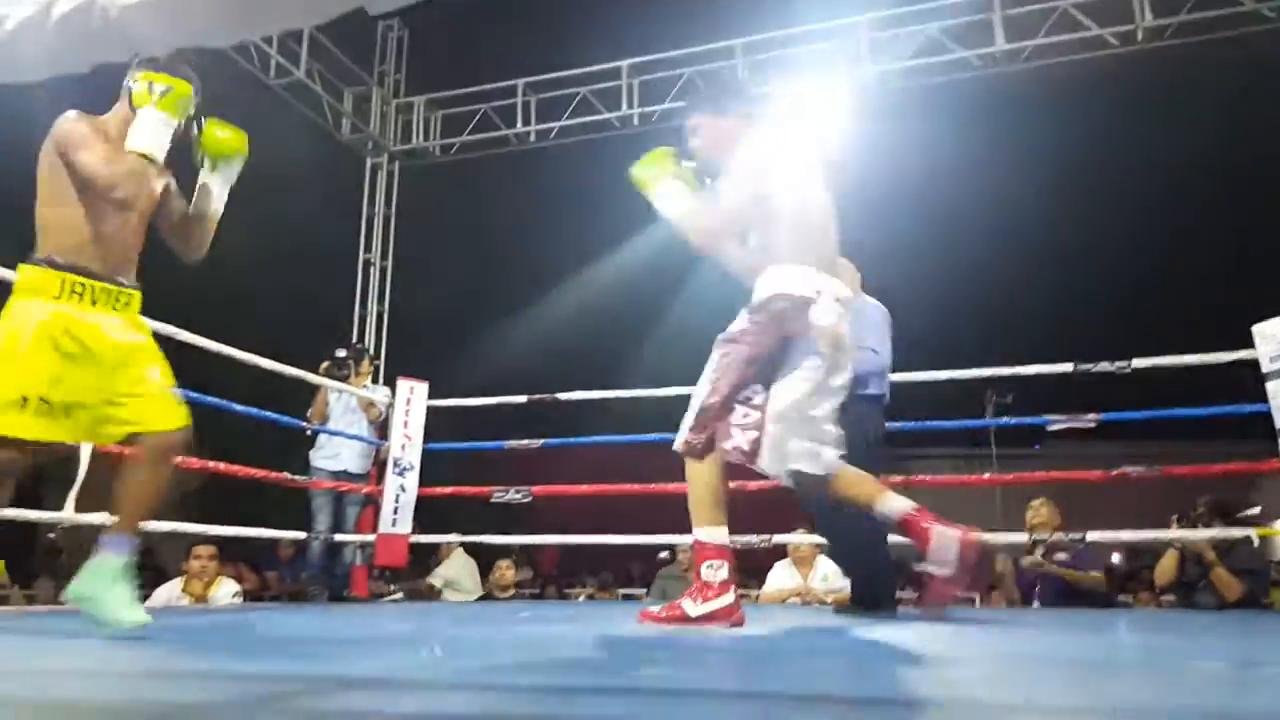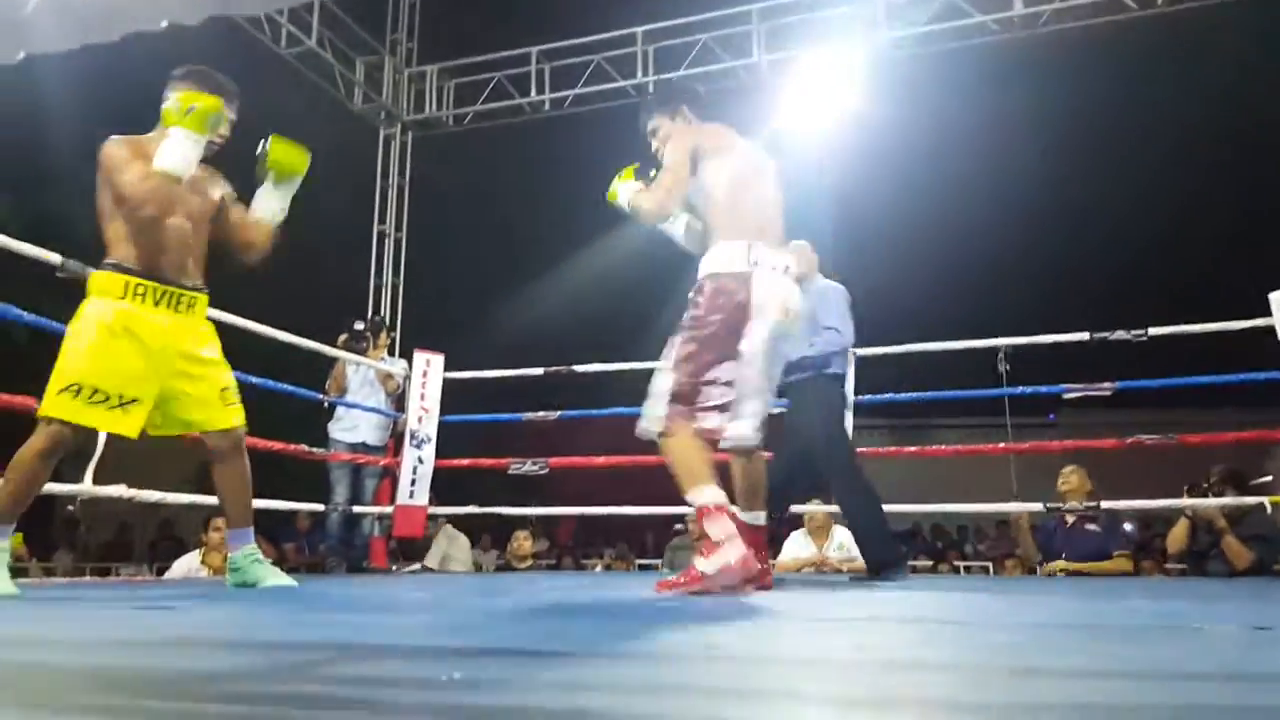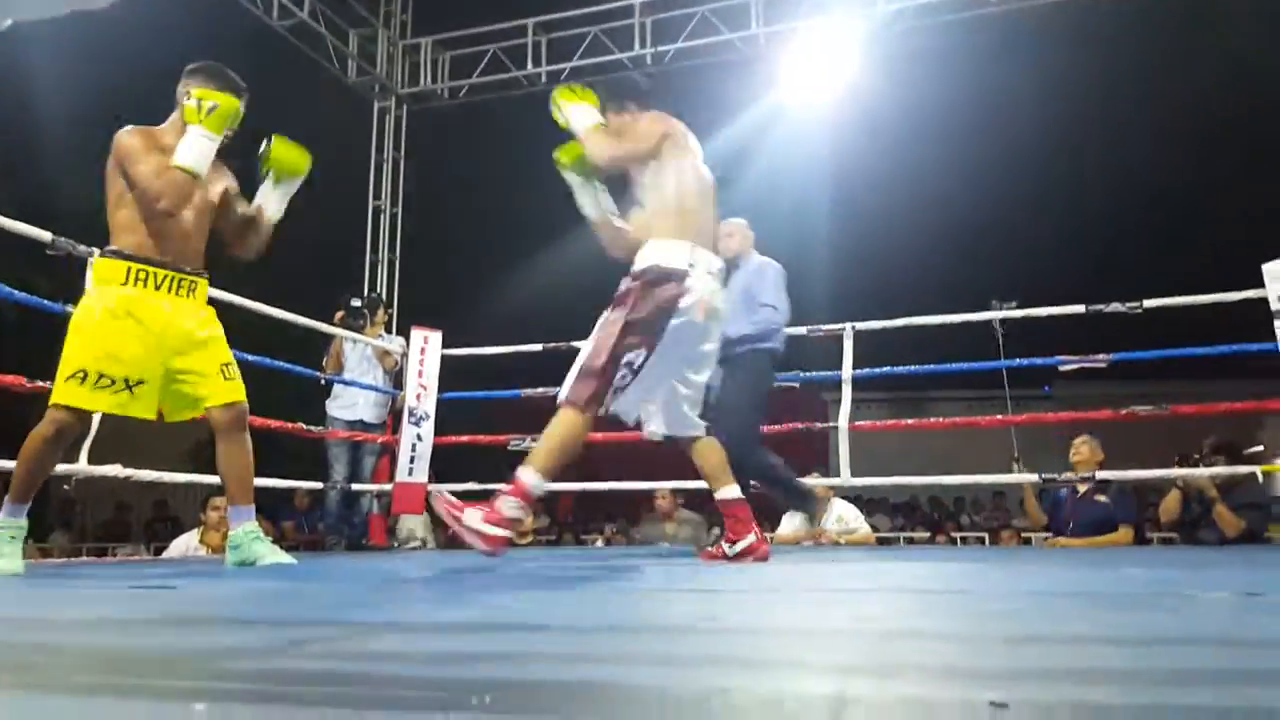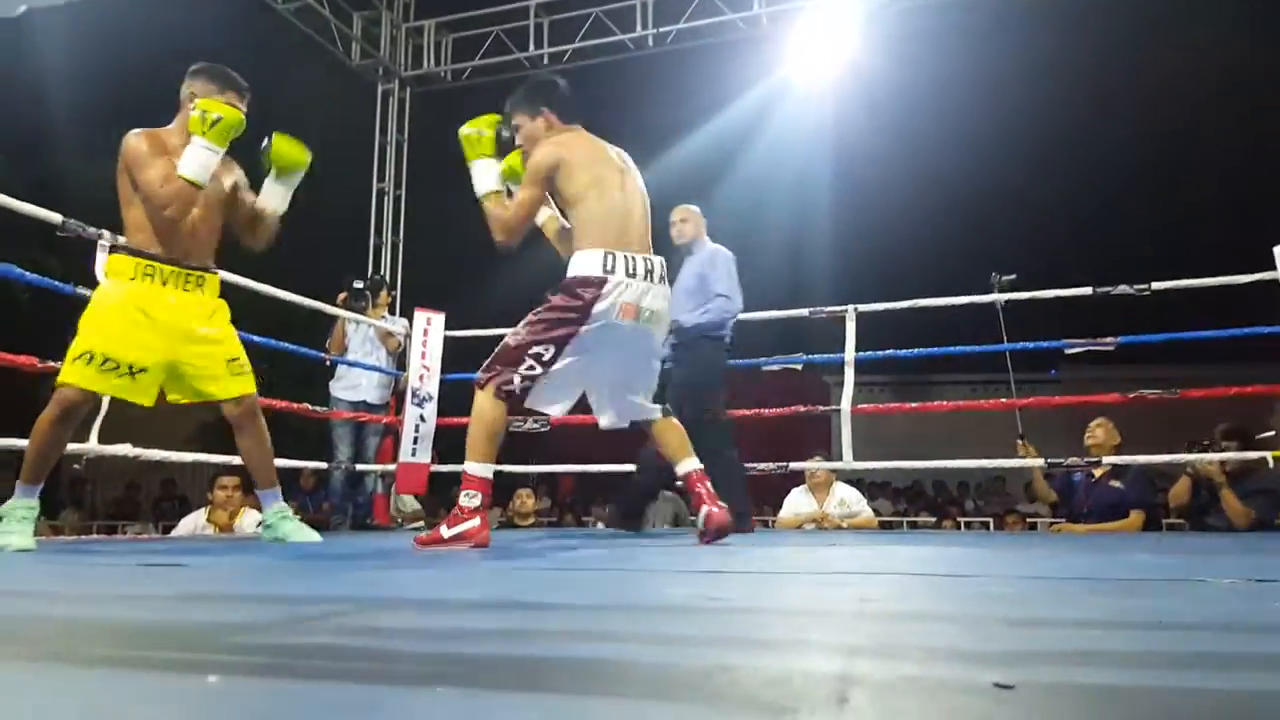
dt=0.3s
person 1, frame 1
left shoulder: (156, 173)
right shoulder: (74, 130)
left elbow: (193, 247)
right elbow: (119, 187)
left wrist: (223, 170)
right wrist: (157, 120)
left hip: (120, 321)
right hip: (54, 307)
left knee: (167, 438)
left ankle: (103, 573)
person 1, frame 2
left shoulder: (212, 184)
right shoulder: (121, 151)
left elbow: (254, 248)
right elbow: (147, 208)
left wrist: (280, 186)
right wrist: (184, 137)
left hip: (187, 323)
right hip: (121, 311)
left knee: (229, 438)
right knee: (58, 431)
left ankle: (243, 556)
person 1, frame 3
left shoulder: (220, 175)
right shoulder: (133, 139)
left elbow: (247, 245)
right elbow: (165, 200)
left wrist: (283, 185)
right wrist: (203, 135)
left hip: (189, 307)
right hip: (123, 296)
left knee: (232, 412)
right knee: (64, 418)
left ankle: (244, 536)
person 1, frame 4
left shoulder: (227, 170)
right shoulder: (141, 143)
left elbow: (258, 237)
right elbow: (168, 206)
left wrist: (283, 181)
right wrist: (205, 145)
left hip: (199, 302)
right hip: (135, 291)
left knee: (245, 406)
right knee: (70, 399)
left ankle: (275, 515)
person 2, frame 1
left shoulder: (755, 149)
right shoulder: (790, 165)
left elbow: (709, 227)
left wrist: (663, 185)
right wrist: (691, 209)
left hip: (789, 304)
right hip: (824, 313)
left knee: (703, 439)
right knee: (808, 458)
left ankle: (712, 593)
right ankle: (936, 540)
person 2, frame 2
left shoulder: (693, 138)
right shoulder: (747, 157)
left elbow: (656, 206)
left wrist: (627, 189)
right wrist: (673, 219)
left hip: (735, 281)
right hip: (771, 286)
left knee: (677, 415)
right knee: (737, 429)
left ankle: (722, 547)
right ankle: (752, 559)
person 2, frame 3
left shoulder: (658, 126)
right shoulder: (661, 176)
left elbow: (605, 154)
right elbow: (623, 246)
left wrist: (581, 115)
right wrist: (587, 184)
left hip: (665, 279)
right hip: (700, 291)
left knee: (584, 398)
right knee: (681, 422)
left ankle: (499, 516)
right ankle: (745, 534)
person 2, frame 4
left shoulder: (551, 151)
right shoulder: (616, 157)
left elbow: (506, 233)
left wrist: (482, 160)
right wrist: (535, 196)
left hip: (598, 286)
right hip: (650, 292)
left knee: (495, 381)
right knee: (640, 409)
left ankle: (468, 516)
right ankle: (707, 501)
person 3, frame 1
left shoulder: (867, 310)
right shoulder: (845, 317)
left elbow: (875, 359)
left hip: (859, 411)
right hip: (847, 412)
left knee: (848, 502)
right knee: (831, 501)
left ankle: (876, 592)
person 3, frame 2
left shoulder: (828, 291)
right shoulder: (801, 301)
left elbow: (838, 337)
left wrist: (793, 357)
left hip: (819, 392)
right hip: (802, 394)
left knee: (841, 475)
right knee: (783, 475)
left ankle: (885, 557)
person 3, frame 3
left shoulder: (765, 269)
right shoulder: (732, 283)
left elbow: (775, 315)
left wrist: (729, 335)
left hip: (752, 365)
right hip: (735, 368)
left knee: (736, 444)
right knee: (730, 445)
left ankle: (802, 498)
person 3, frame 4
left shoulder: (716, 256)
right shoulder: (687, 266)
left elbow: (729, 303)
left wrist: (685, 323)
left hip: (702, 353)
right hip: (687, 354)
left knee: (690, 433)
right knee: (709, 436)
right ankle: (738, 514)
person 4, frame 1
left shoulder: (380, 392)
right shoulder: (332, 389)
left elbow: (373, 415)
right elbow: (316, 419)
left wrist: (354, 382)
right wrist: (324, 383)
left hip: (357, 469)
right hip: (325, 464)
left knee: (349, 532)
right knee: (321, 530)
left ankle: (339, 590)
right ankle: (316, 589)
person 4, frame 2
left shoulder: (397, 364)
right shoulder: (350, 361)
left elbow: (391, 387)
right elbow: (334, 391)
left wrist: (371, 355)
right wrist: (342, 356)
left hip: (375, 441)
right hip: (343, 436)
left knee: (367, 504)
right knee: (339, 501)
left ankle: (358, 561)
right ankle: (335, 560)
person 4, frame 3
left shoulder: (394, 342)
right shoulder: (347, 339)
left elbow: (388, 364)
right elbow: (331, 369)
left wrist: (368, 332)
right wrist: (338, 332)
left hip: (373, 419)
right hip: (341, 414)
left knee: (366, 482)
right knee: (338, 479)
left ankle: (356, 539)
right ankle: (333, 539)
person 4, frame 4
left shoulder: (398, 323)
right shoulder: (350, 320)
left elbow: (392, 346)
right elbow: (335, 350)
left wrist: (371, 313)
right wrist: (341, 314)
left hip: (377, 399)
right hip: (345, 395)
left knee: (370, 462)
right knee: (342, 460)
left ankle: (362, 520)
right ankle: (338, 519)
